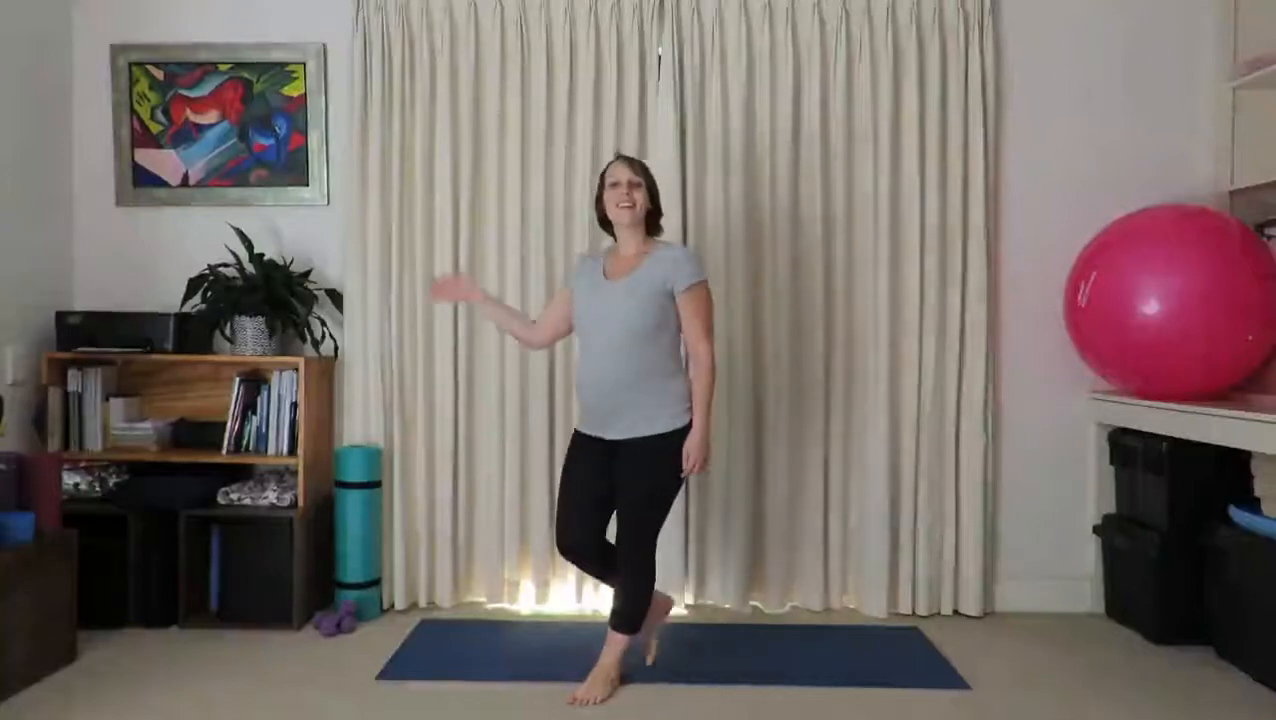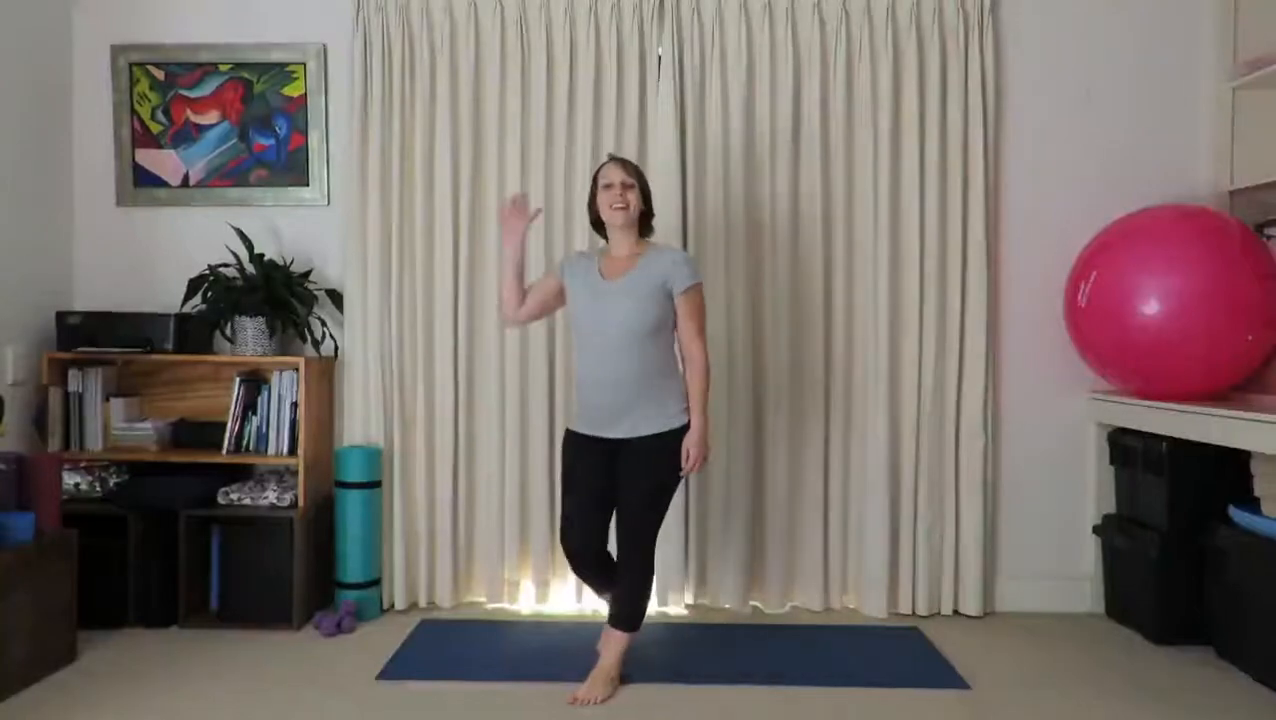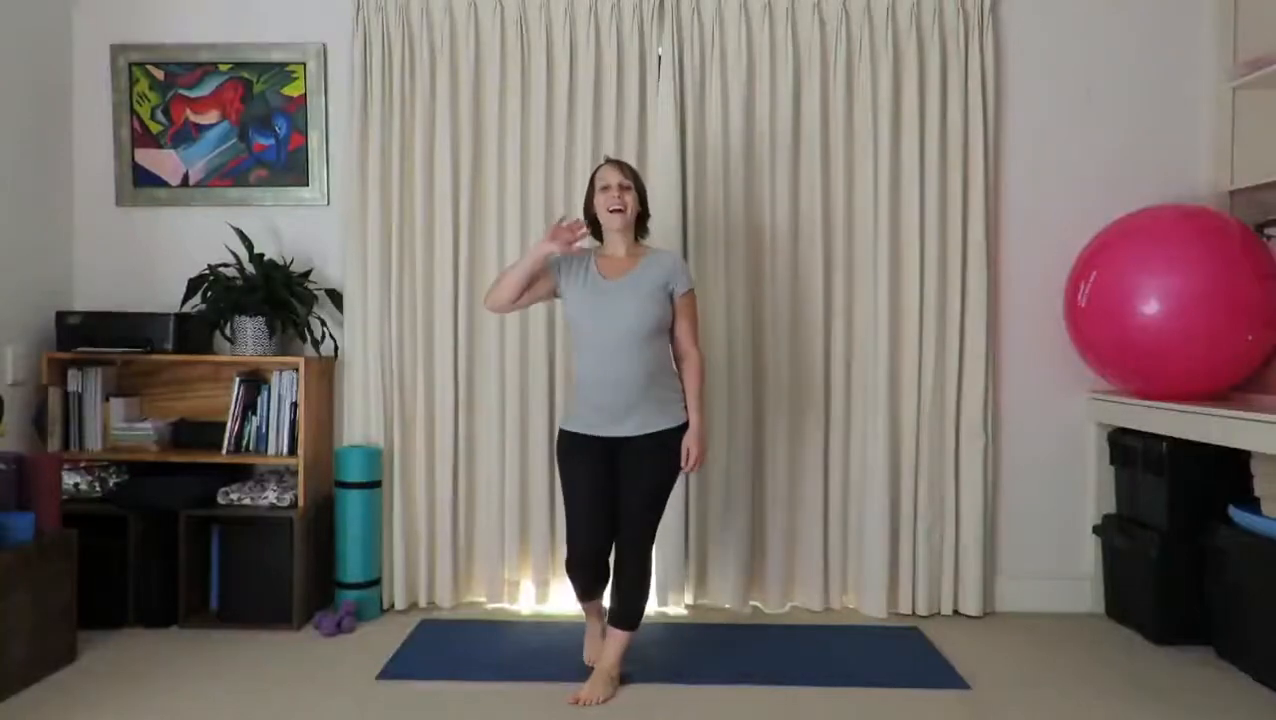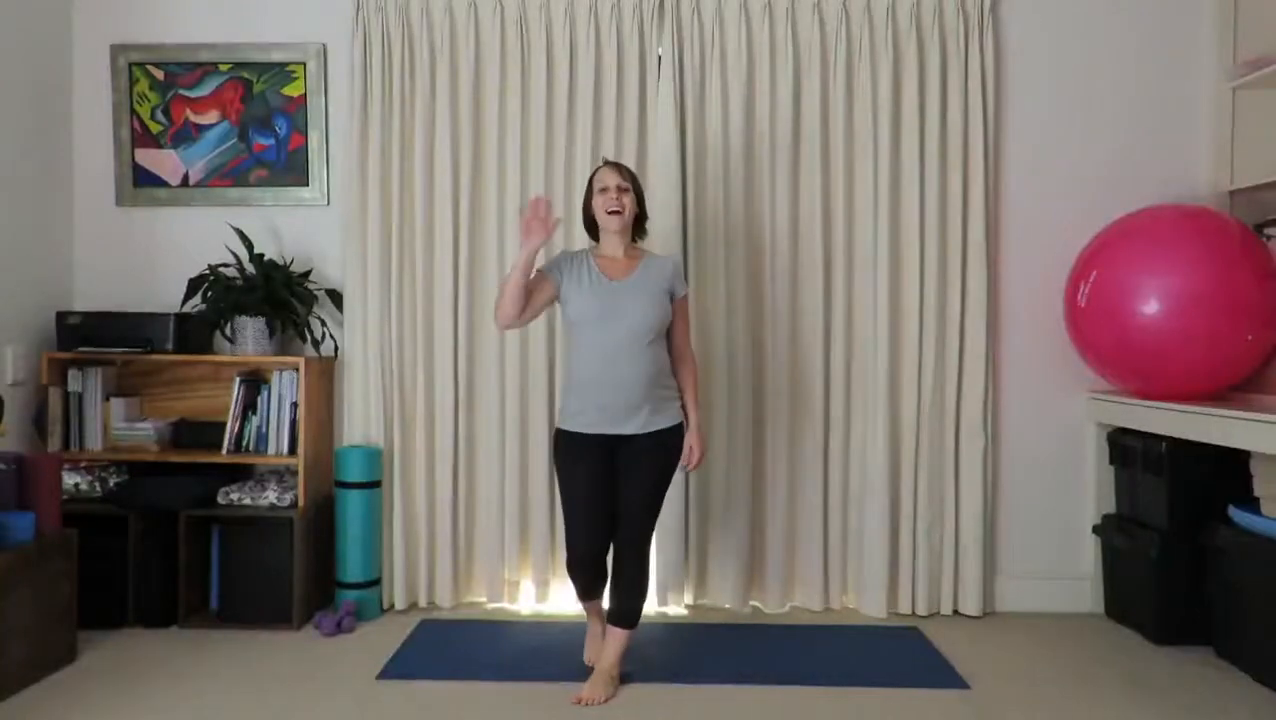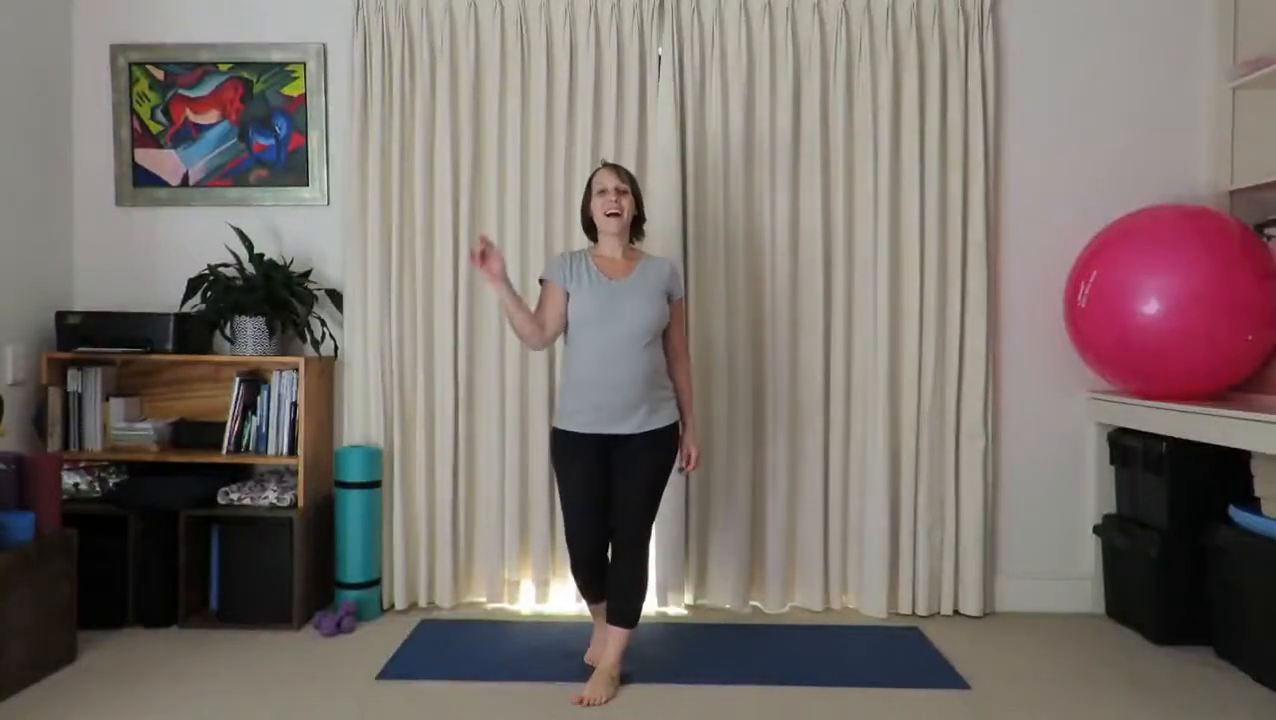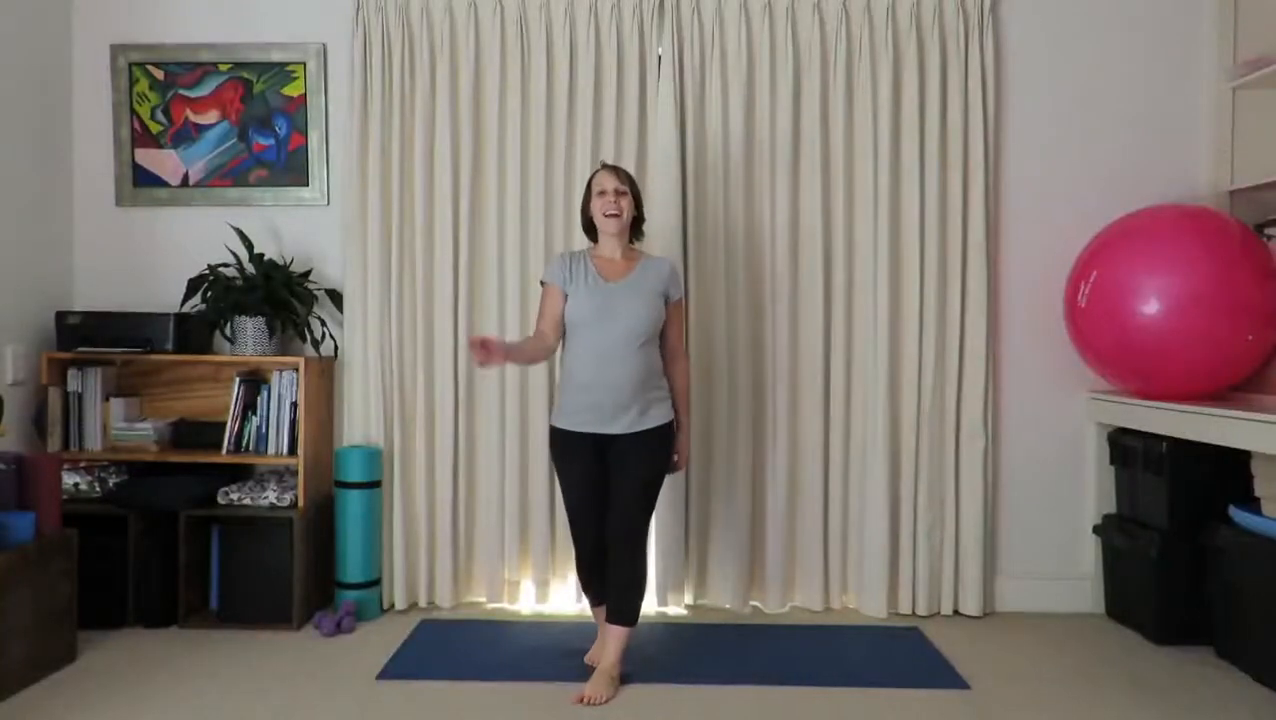
dt=0.1s
person 1, frame 1
left shoulder: (676, 263)
right shoulder: (589, 269)
left elbow: (700, 350)
right elbow: (540, 335)
left wrist: (698, 428)
right wrist: (477, 298)
left hip: (655, 433)
right hip: (596, 433)
left knee: (634, 543)
right knee: (573, 539)
left ankle: (609, 664)
right ankle: (649, 603)
person 1, frame 2
left shoulder: (672, 264)
right shoulder: (576, 267)
left elbow: (694, 349)
right elbow: (515, 313)
left wrist: (698, 427)
right wrist: (513, 245)
left hip: (657, 432)
right hip: (587, 433)
left knee: (635, 544)
right knee: (579, 543)
left ankle: (610, 663)
right ankle: (620, 607)
person 1, frame 3
left shoulder: (668, 268)
right shoulder: (569, 266)
left elbow: (688, 353)
right elbow: (498, 302)
left wrist: (695, 425)
right wrist: (545, 250)
left hip: (654, 432)
right hip: (584, 433)
left knee: (634, 545)
right knee: (584, 548)
left ankle: (609, 663)
right ankle: (595, 619)
person 1, frame 4
left shoulder: (666, 272)
right shoulder: (568, 266)
left elbow: (682, 356)
right elbow: (508, 316)
left wrist: (694, 425)
right wrist: (530, 249)
left hip: (652, 431)
right hip: (581, 431)
left knee: (633, 543)
right knee: (584, 547)
left ankle: (610, 662)
right ankle: (596, 620)
person 1, frame 5
left shoulder: (664, 273)
right shoulder: (567, 267)
left elbow: (678, 358)
right elbow: (538, 336)
left wrist: (689, 427)
right wrist: (500, 283)
left hip: (649, 430)
right hip: (577, 429)
left knee: (630, 541)
right knee: (585, 544)
left ankle: (610, 662)
right ankle: (601, 625)
person 1, frame 6
left shoulder: (662, 273)
right shoulder: (565, 268)
left elbow: (676, 358)
right elbow: (543, 343)
left wrist: (683, 427)
right wrist: (505, 351)
left hip: (644, 429)
right hip: (575, 428)
left knee: (626, 540)
right knee: (588, 541)
left ankle: (611, 662)
right ankle: (604, 626)
